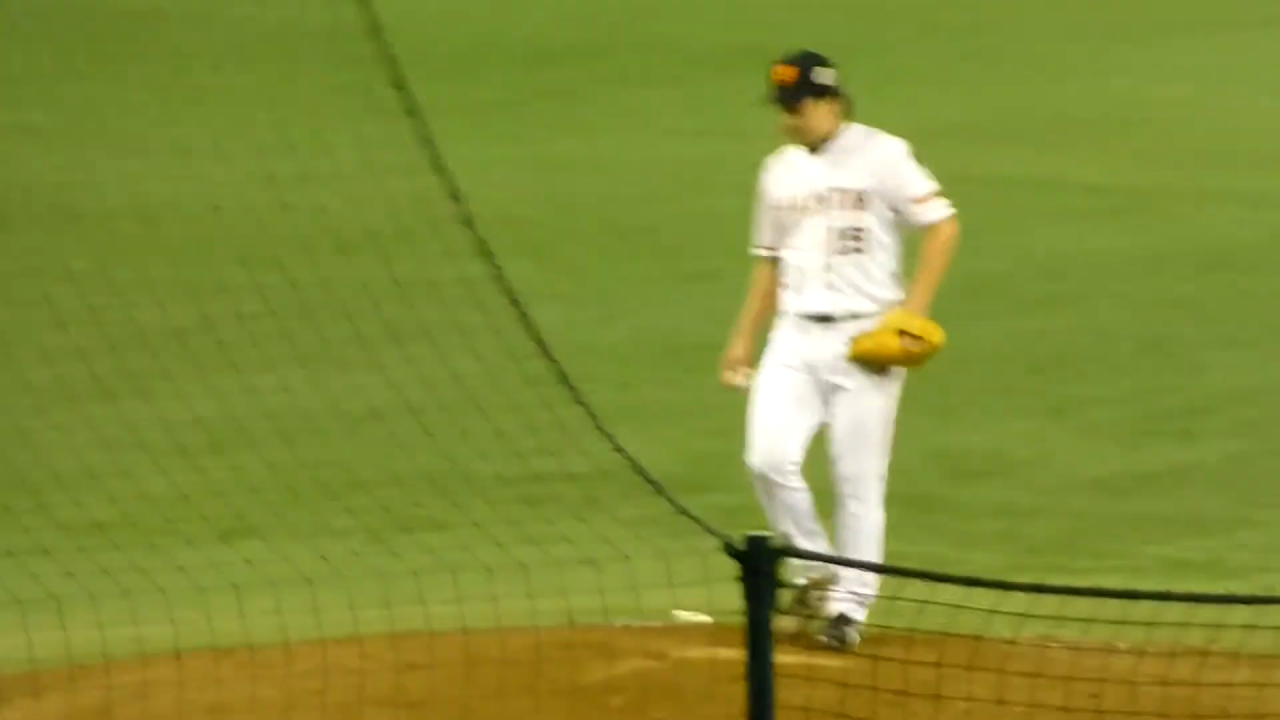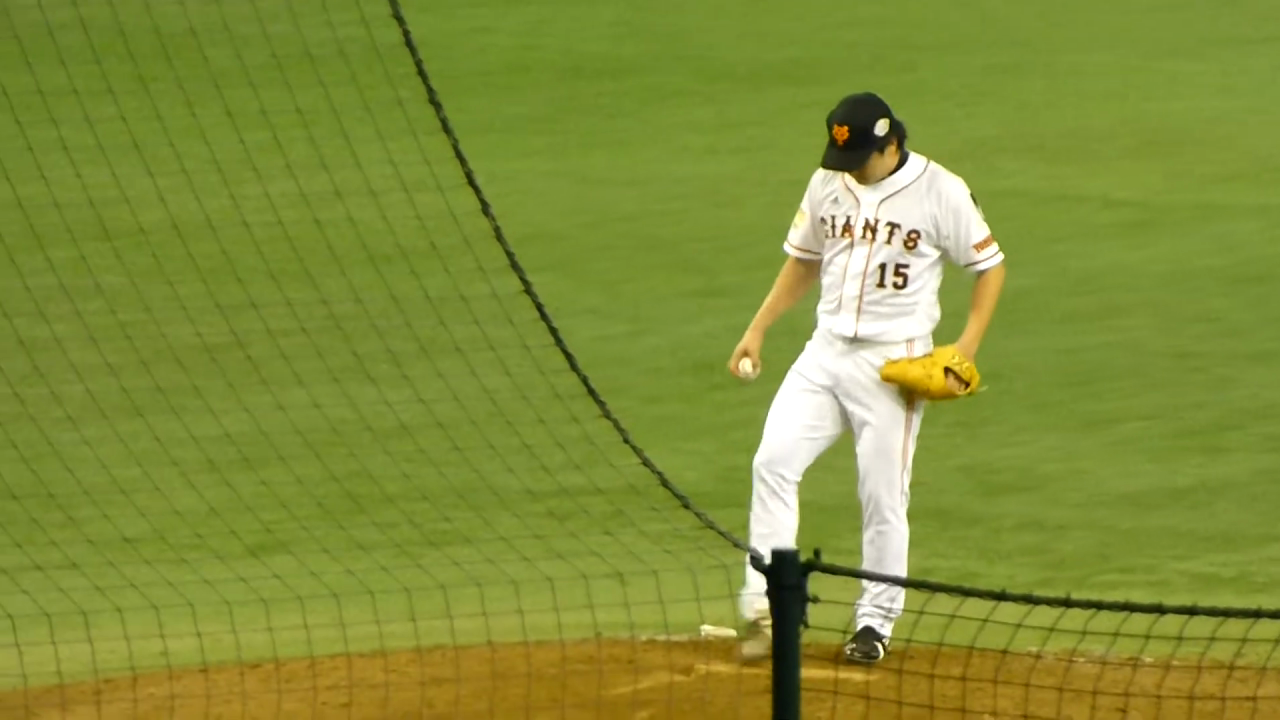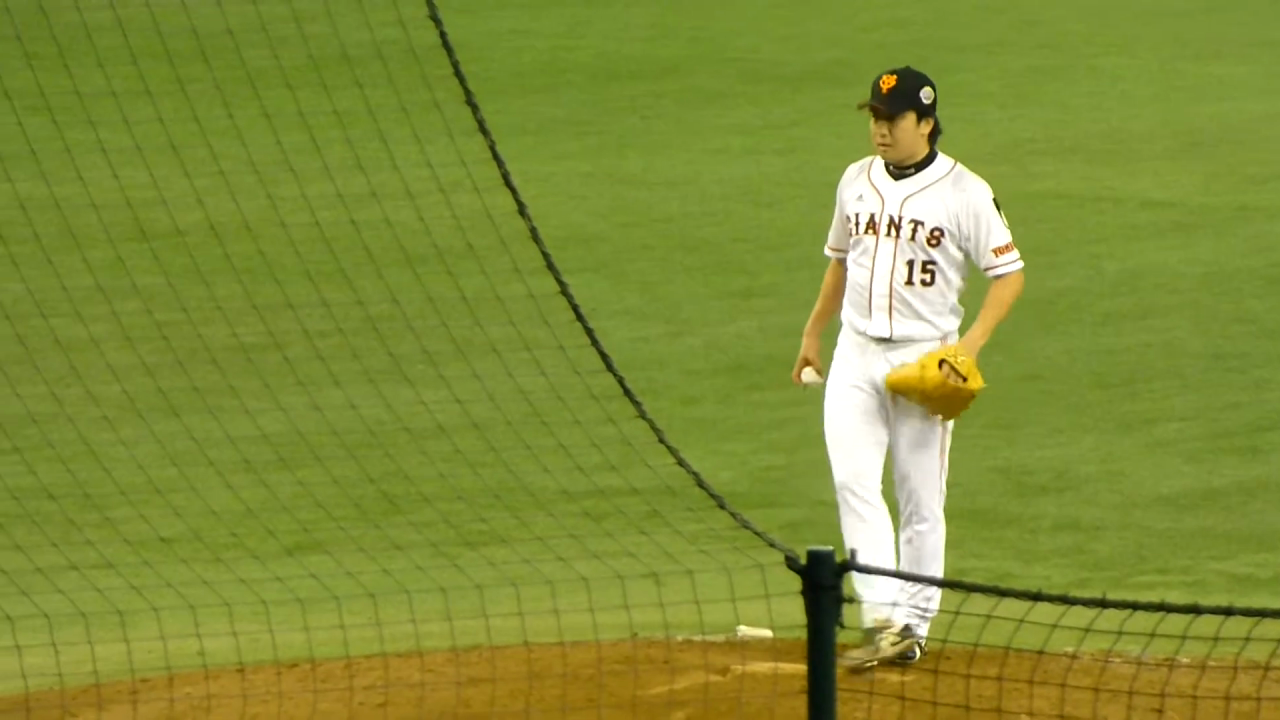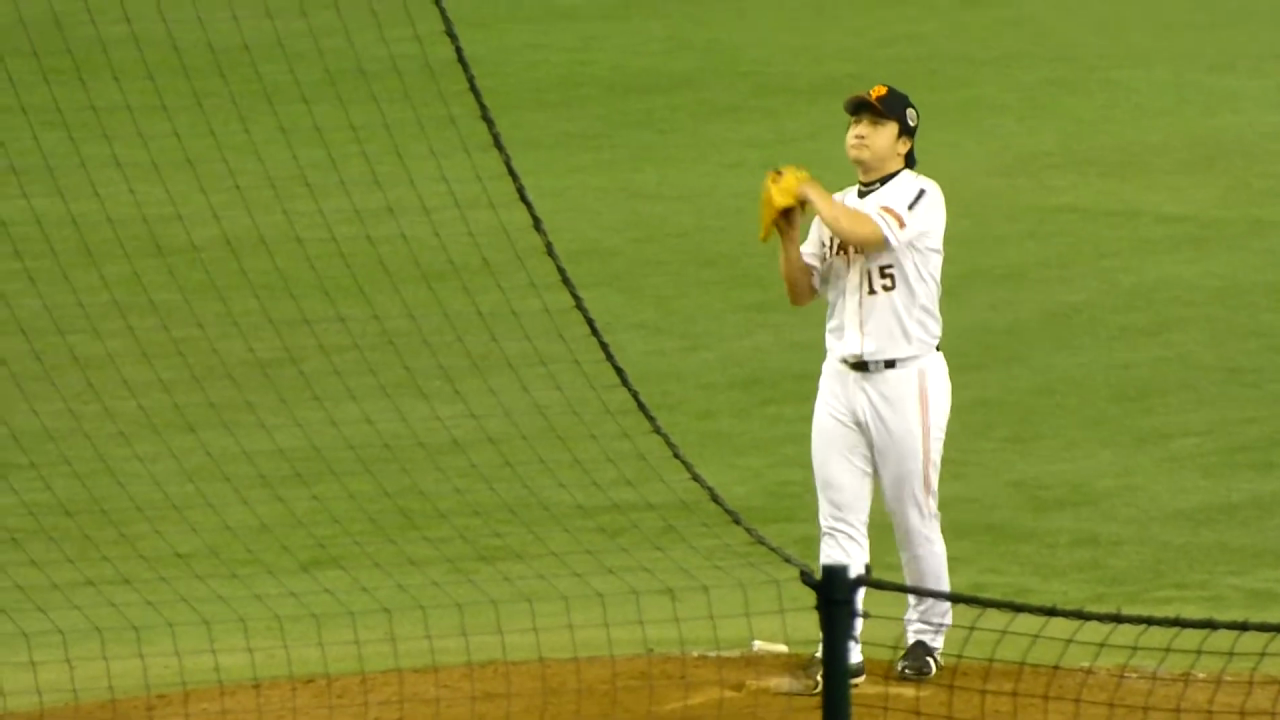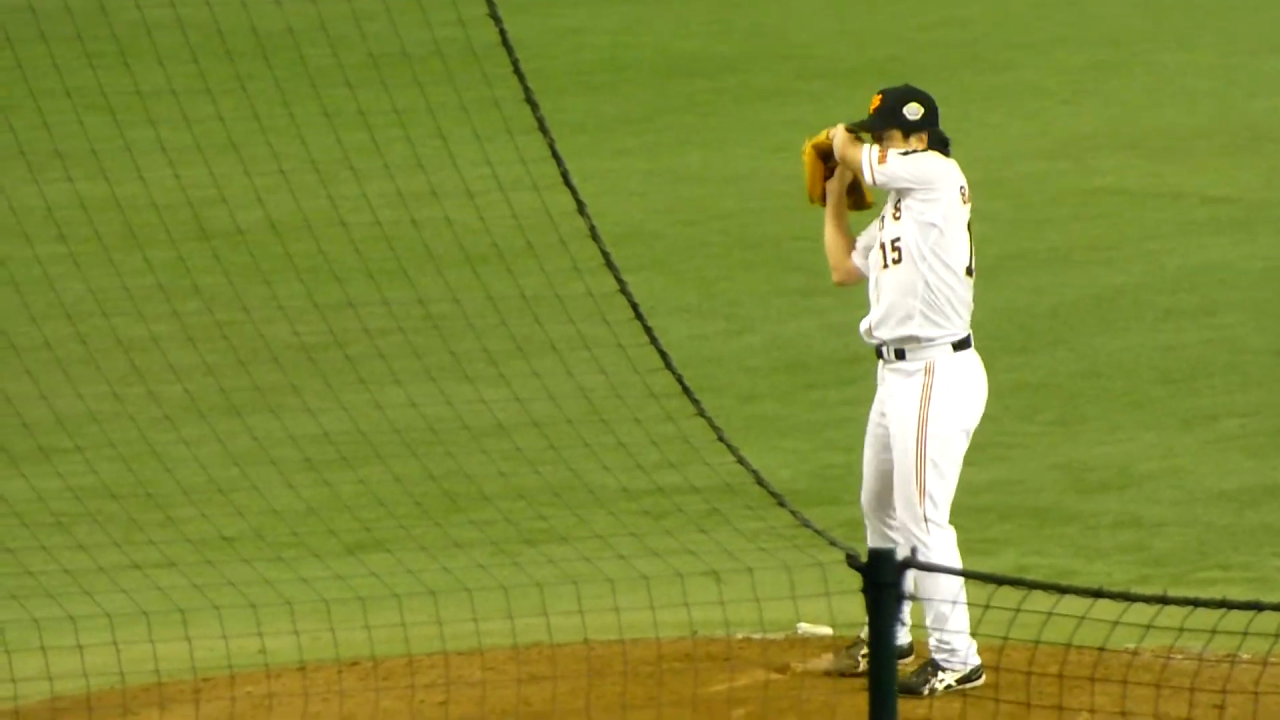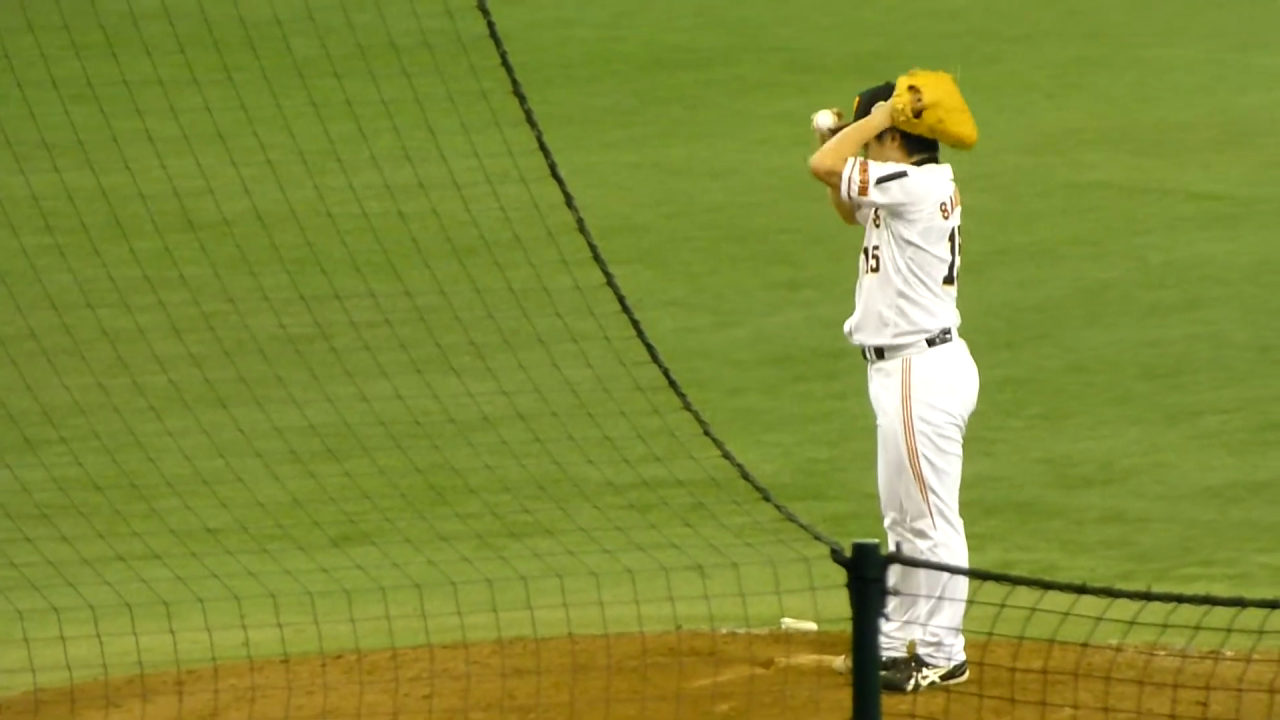
dt=0.7s
person 1, frame 1
left shoulder: (882, 154)
right shoulder: (778, 169)
left elbow: (941, 226)
left wrist: (914, 309)
right wrist: (744, 339)
left hip: (864, 340)
right hip: (795, 337)
left knee: (858, 482)
right knee: (768, 460)
left ankle: (849, 601)
right ankle: (816, 566)
person 1, frame 2
left shoulder: (942, 192)
right shoulder: (828, 182)
left elbow: (989, 267)
right elbow: (804, 260)
left wrist: (968, 344)
right wrist: (757, 329)
left hip: (897, 364)
right hip: (827, 353)
left knee: (884, 497)
right knee: (773, 465)
left ankle: (877, 621)
right ankle: (762, 609)
person 1, frame 3
left shoulder: (966, 192)
right shoulder: (855, 180)
left elbow: (1008, 274)
left wrist: (970, 344)
right wrist: (812, 332)
left hip: (926, 361)
right hip: (856, 355)
left knee: (920, 500)
right knee: (855, 485)
left ankle: (913, 622)
right ankle: (881, 621)
person 1, frame 4
left shoulder: (921, 194)
right shoulder: (835, 209)
left elbow: (865, 232)
right elbow: (802, 292)
left wrist: (809, 190)
right wrist: (789, 238)
left hip: (908, 381)
right hip: (842, 380)
left knee: (914, 519)
right knee: (839, 523)
left ankle: (926, 636)
right ankle: (842, 652)
person 1, frame 5
left shoulder: (937, 174)
right shoulder: (898, 203)
left elbow: (850, 151)
right elbow: (843, 269)
left wrist: (841, 137)
right wrist: (835, 195)
left hip: (937, 377)
right hip: (897, 373)
left knee: (921, 519)
right knee: (881, 510)
left ankle: (957, 657)
right ankle: (888, 636)
person 1, frame 6
left shoulder: (916, 185)
right shoulder: (907, 186)
left elbow: (823, 167)
right elbow: (848, 207)
left wrist: (888, 112)
right wrist: (832, 140)
left hip: (922, 372)
right hip: (903, 369)
left knee: (930, 519)
right knee: (902, 519)
left ankle: (943, 654)
right ankle: (897, 640)
